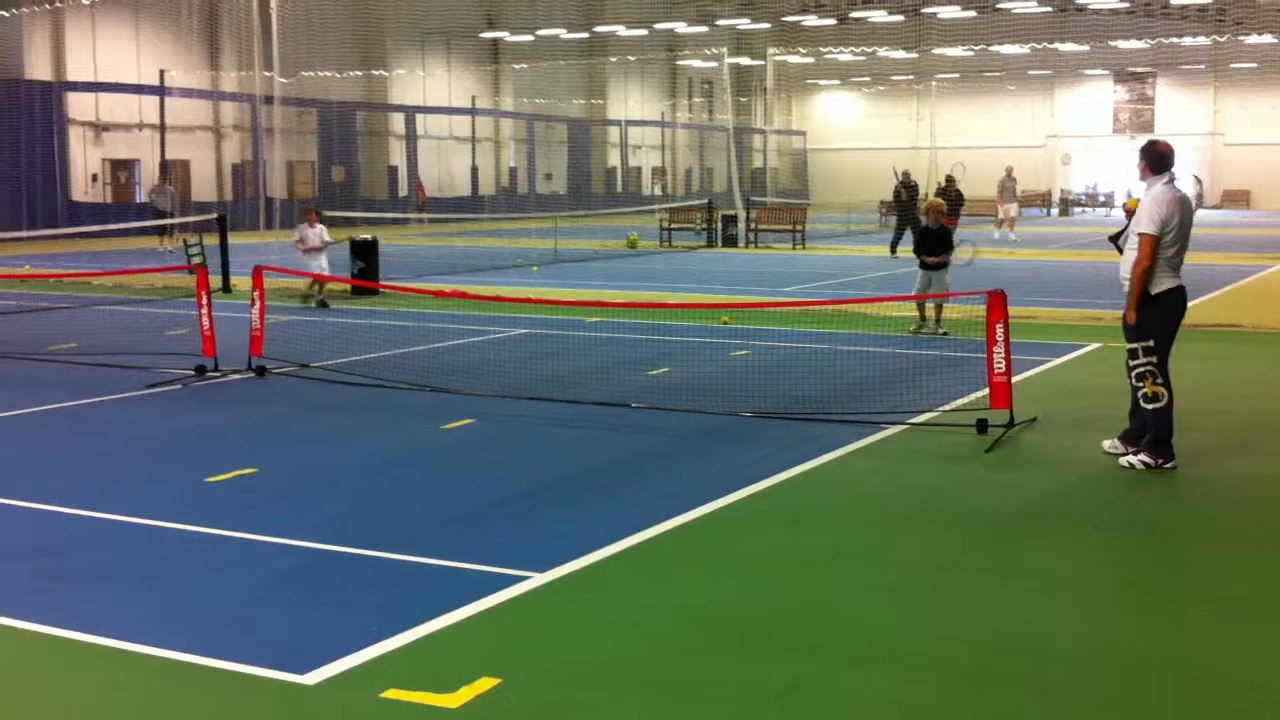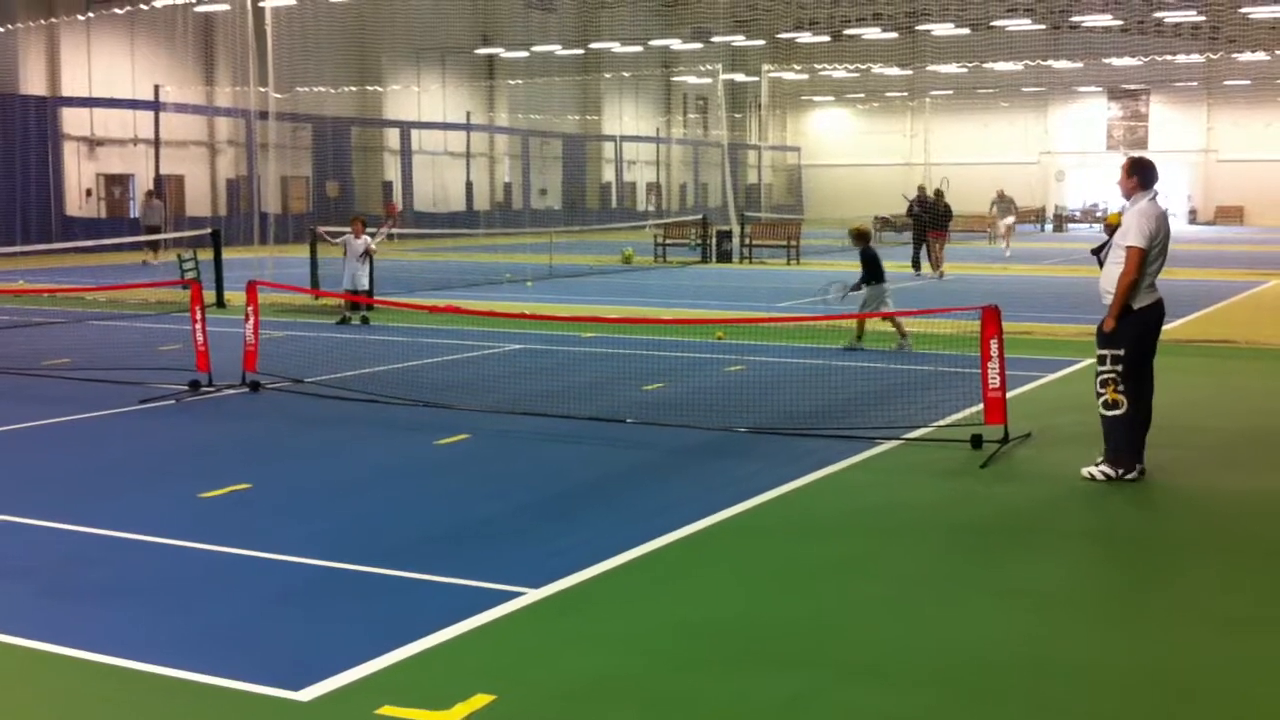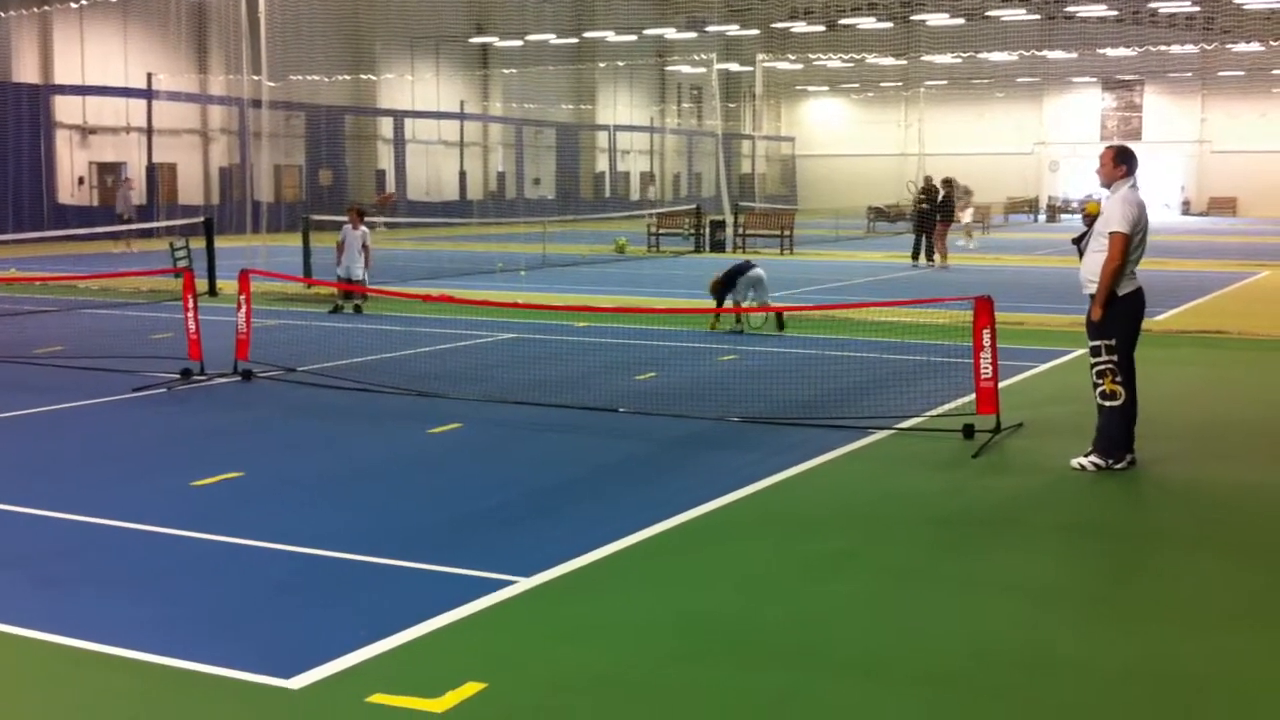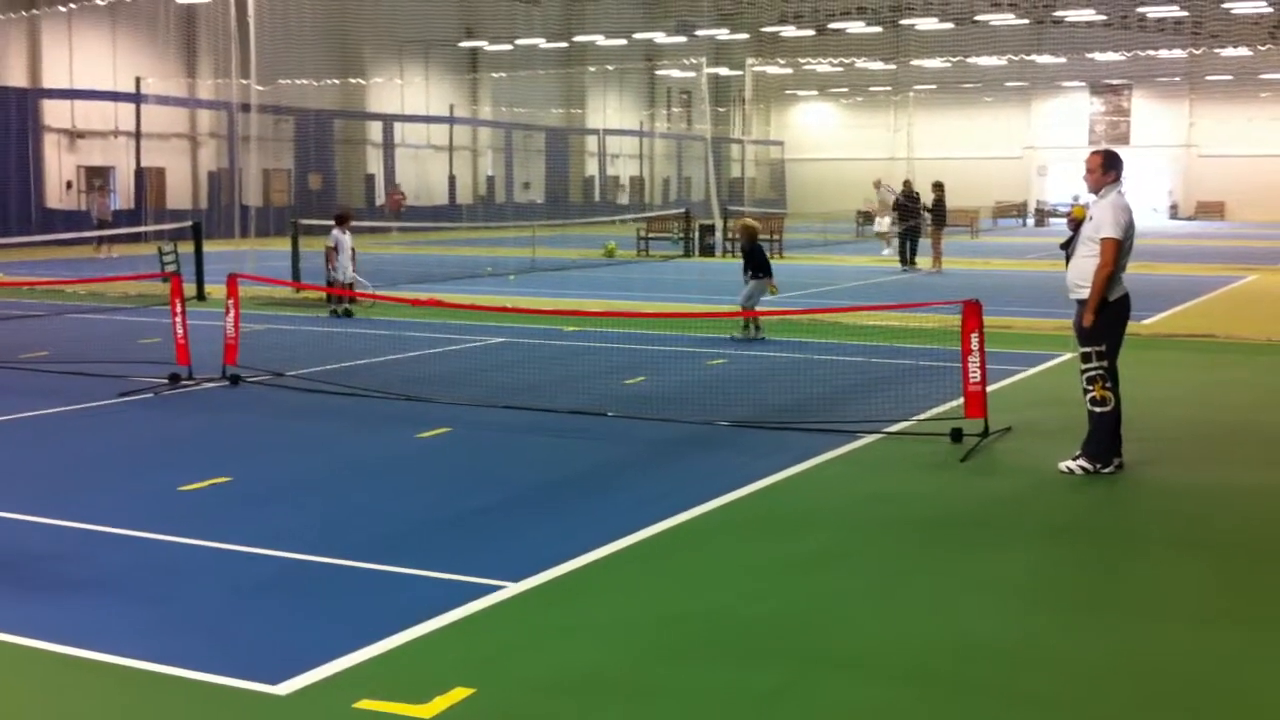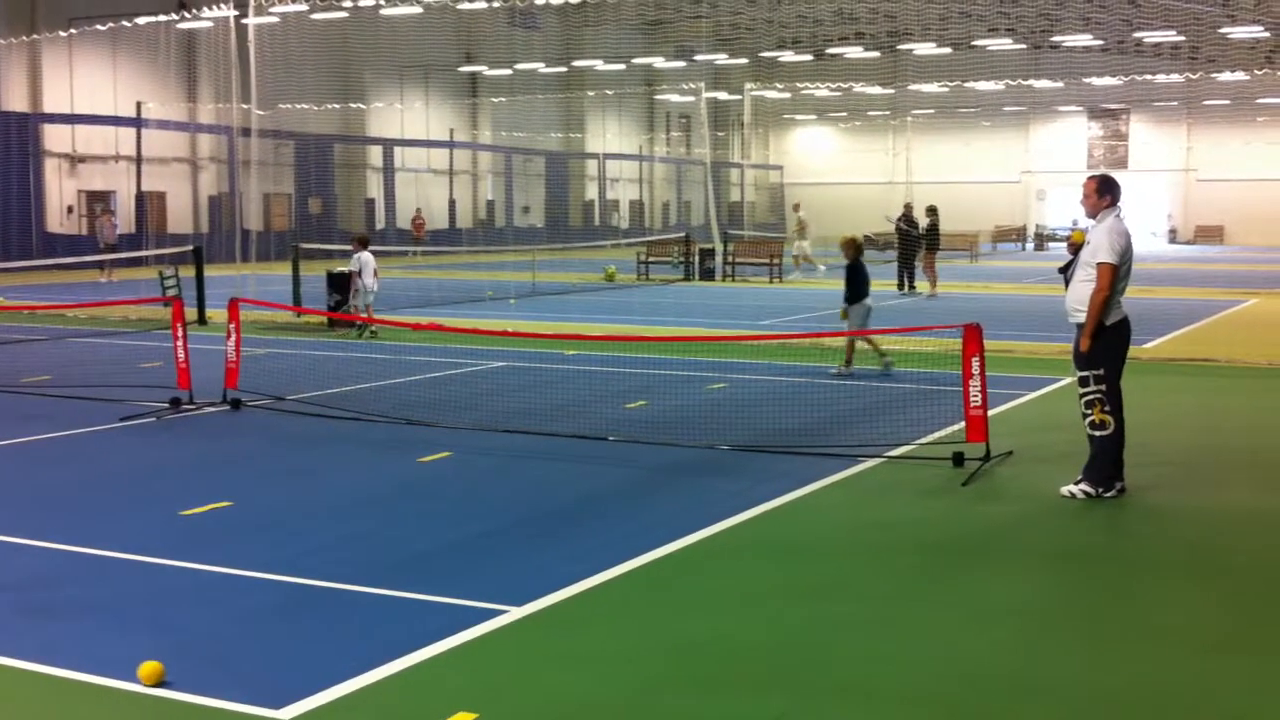
dt=1s
person 1, frame 1
left shoulder: (1155, 200)
right shoulder: (1181, 199)
left elbow: (1145, 261)
left wrist: (1132, 306)
right wrist: (1136, 223)
left hip: (1153, 298)
right hip: (1168, 293)
left knee: (1149, 374)
right knee: (1143, 370)
left ankle: (1159, 451)
right ankle: (1136, 436)
person 1, frame 2
left shoulder: (1140, 215)
right shoulder: (1153, 212)
left elbow: (1130, 273)
left wrist: (1112, 316)
right wrist: (1116, 235)
left hip: (1130, 312)
right hip: (1146, 308)
left knee: (1111, 387)
right knee: (1135, 386)
left ankle: (1120, 461)
right ankle: (1128, 458)
person 1, frame 3
left shoulder: (1121, 201)
right shoulder: (1128, 199)
left elbow: (1115, 259)
left wrist: (1098, 304)
right wrist: (1095, 224)
left hip: (1114, 300)
right hip: (1123, 298)
left knee: (1108, 377)
right knee: (1119, 376)
left ankle: (1110, 452)
right ankle: (1120, 447)
person 1, frame 4
left shoulder: (1112, 207)
right shoulder: (1103, 204)
left elbow: (1107, 264)
left wrist: (1090, 310)
right wrist: (1079, 229)
left hip: (1101, 306)
right hip: (1096, 304)
left knee: (1097, 381)
right knee: (1100, 380)
left ankle: (1099, 456)
right ankle: (1106, 451)
person 1, frame 5
left shoulder: (1108, 231)
right shoulder: (1104, 228)
left elbow: (1102, 289)
left wrist: (1087, 335)
right wrist: (1078, 253)
left hip: (1100, 330)
right hip: (1103, 329)
left knee: (1097, 406)
right knee: (1105, 405)
left ankle: (1101, 480)
right ankle: (1108, 475)
